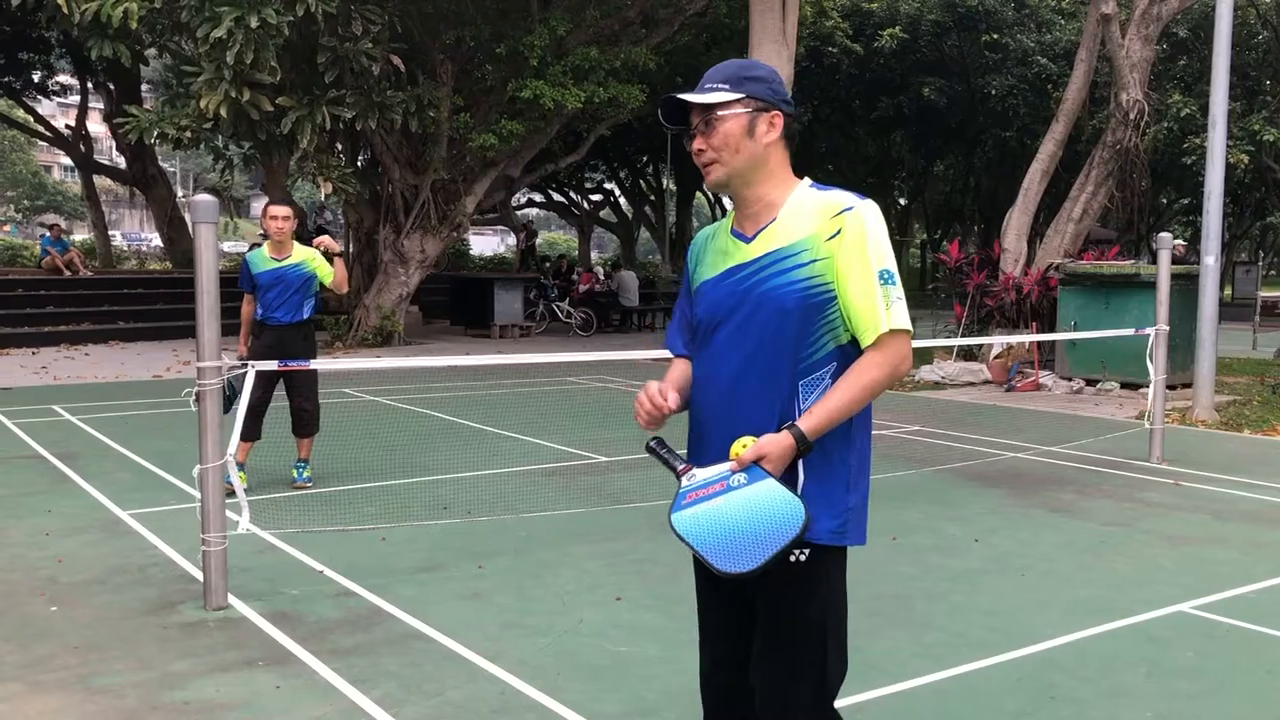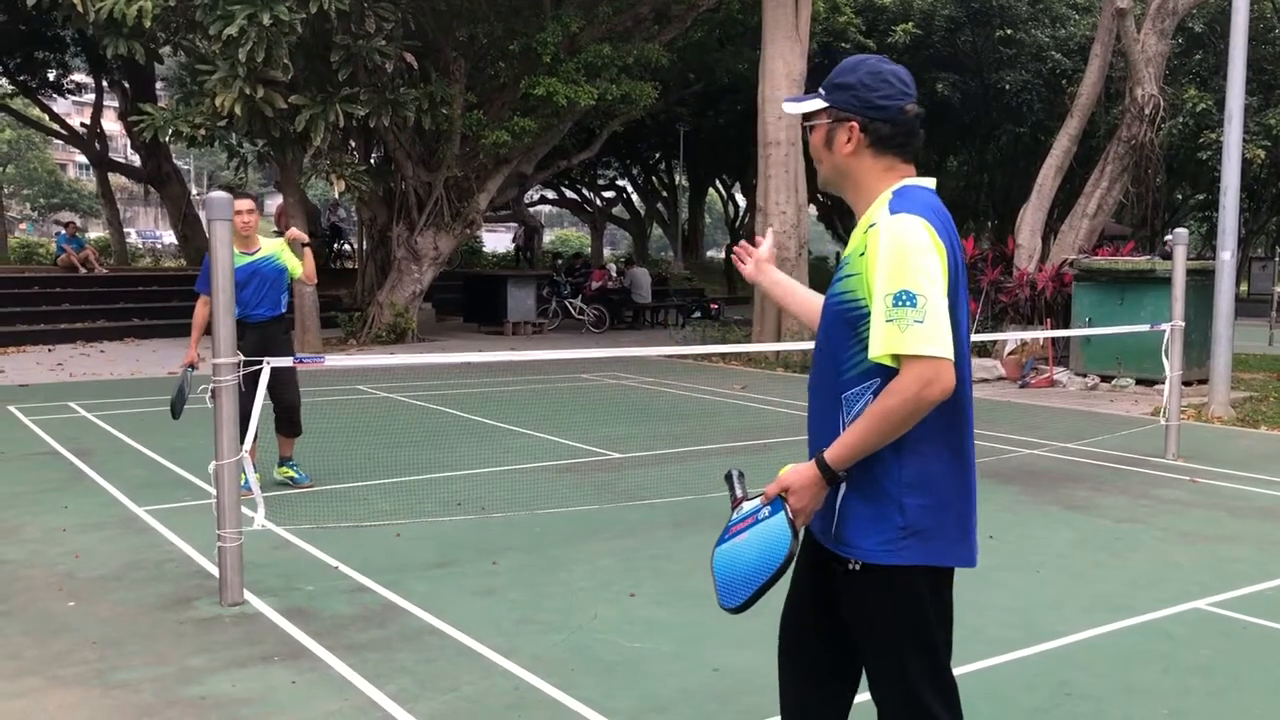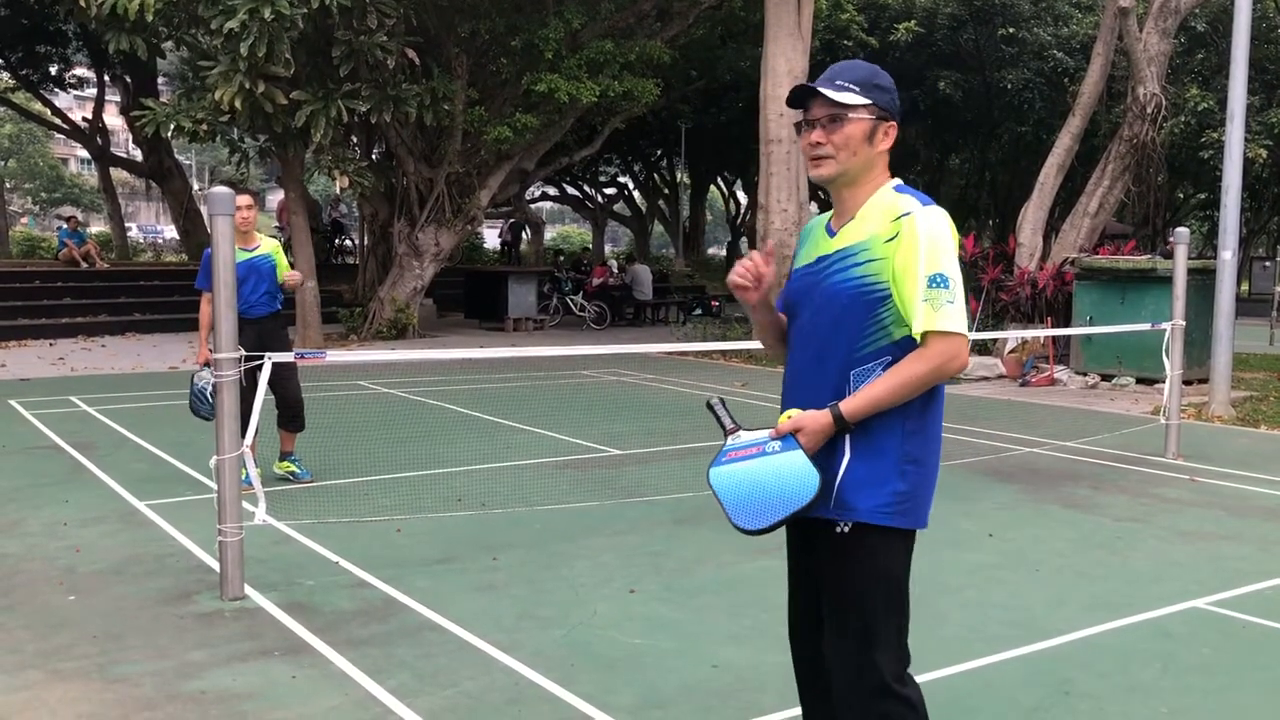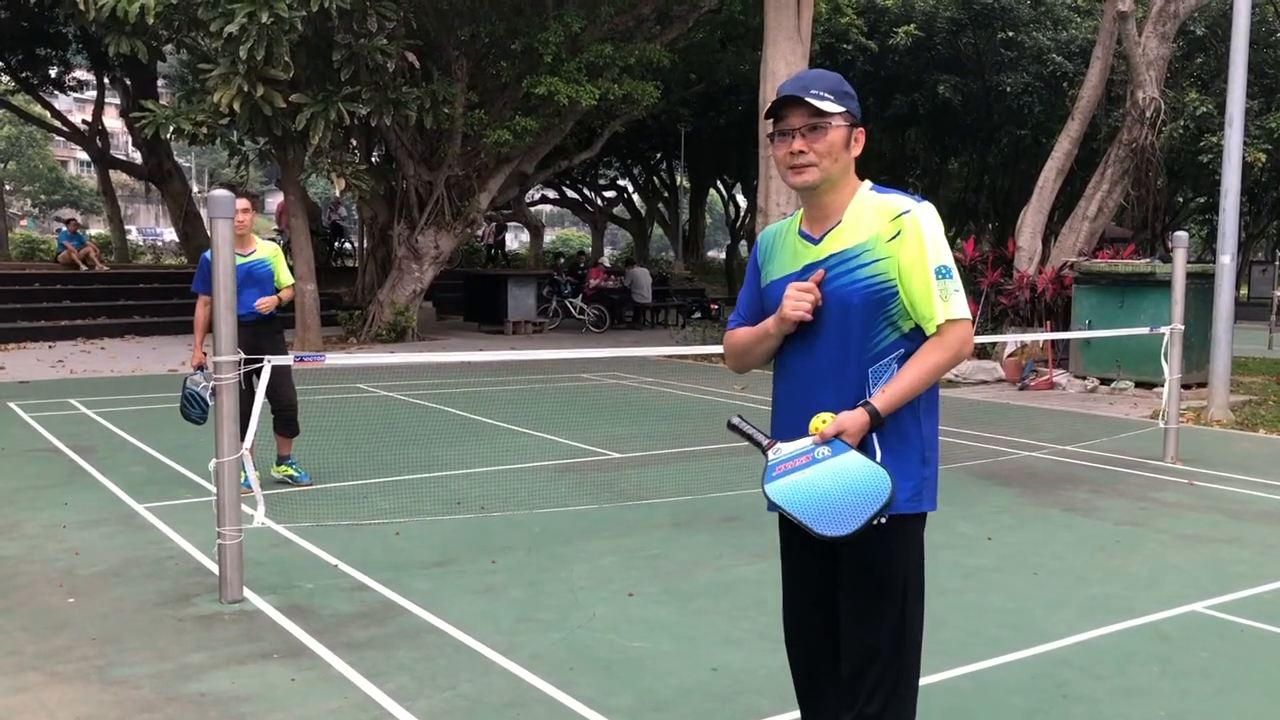
dt=0.7s
person 1, frame 1
left shoulder: (844, 220)
right shoulder: (706, 245)
left elbow: (891, 351)
left wrist: (794, 436)
right wrist: (664, 392)
left hip: (803, 510)
person 1, frame 2
left shoulder: (901, 228)
right shoulder: (886, 223)
left elbow: (930, 377)
left wrist: (823, 468)
right wrist: (767, 277)
left hip: (897, 522)
right hip: (847, 513)
right knee: (807, 655)
person 1, frame 3
left shoulder: (914, 222)
right shoulder: (814, 230)
left elbow: (948, 350)
left wrist: (835, 415)
right wrist: (758, 302)
left hip: (871, 490)
right hip: (814, 483)
right knee: (817, 657)
person 1, frame 4
left shoulder: (905, 220)
right shoulder: (771, 243)
left elbow: (956, 334)
right elbow: (736, 354)
left wrist: (868, 412)
right wrist: (778, 324)
left hip: (883, 481)
left knee: (877, 657)
right knee: (811, 649)
person 2, frame 1
left shoulder: (310, 256)
right shoulder: (253, 259)
left elbow: (341, 288)
right elbow: (249, 302)
left wrist: (337, 253)
right wrist: (243, 341)
left hip: (299, 337)
right hip: (264, 337)
left knee: (305, 405)
right knee: (253, 404)
left ankle: (302, 465)
right ankle: (239, 469)
person 2, frame 2
left shoulder: (278, 248)
left elbow: (310, 278)
right elbow: (205, 303)
left wrist: (305, 244)
right wrist: (193, 346)
left hip: (277, 332)
right hip: (242, 336)
left knee: (289, 402)
right knee: (243, 407)
left ankle: (286, 464)
right ankle: (249, 471)
person 2, frame 3
left shoulder: (273, 247)
right shoulder: (215, 254)
left elbow: (286, 284)
right elbow: (208, 301)
left wrist: (295, 280)
right wrist: (203, 345)
left hip: (273, 327)
right hip: (239, 332)
left knee: (291, 397)
right knee: (243, 403)
left ankle: (286, 460)
right ankle: (249, 466)
person 2, frame 4
left shoulder: (272, 251)
right shoulder: (212, 258)
left elbow: (288, 289)
right elbow: (204, 304)
left wrist: (275, 299)
right wrist: (198, 347)
left hip: (269, 332)
right hip: (234, 336)
left knee: (286, 400)
right knee: (241, 405)
left ankle: (284, 463)
right ankle: (247, 469)
